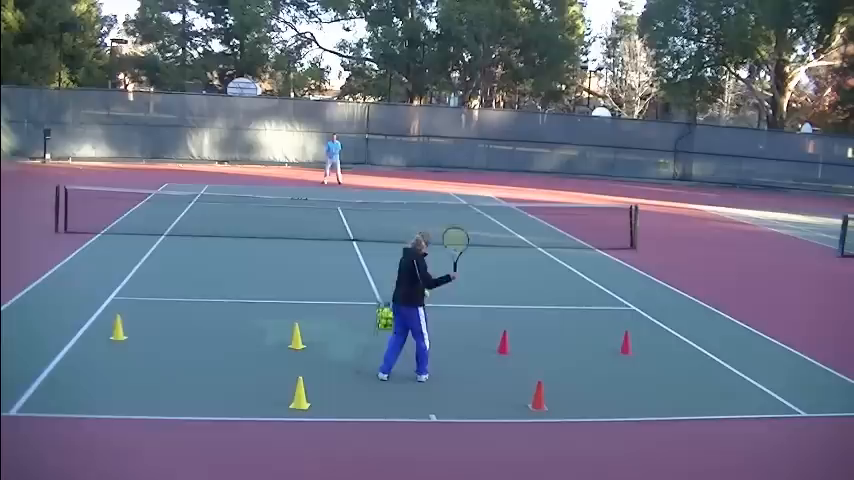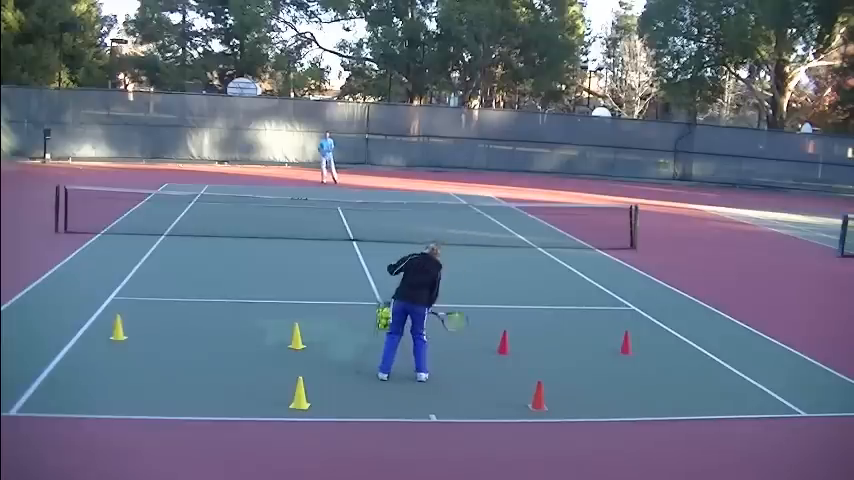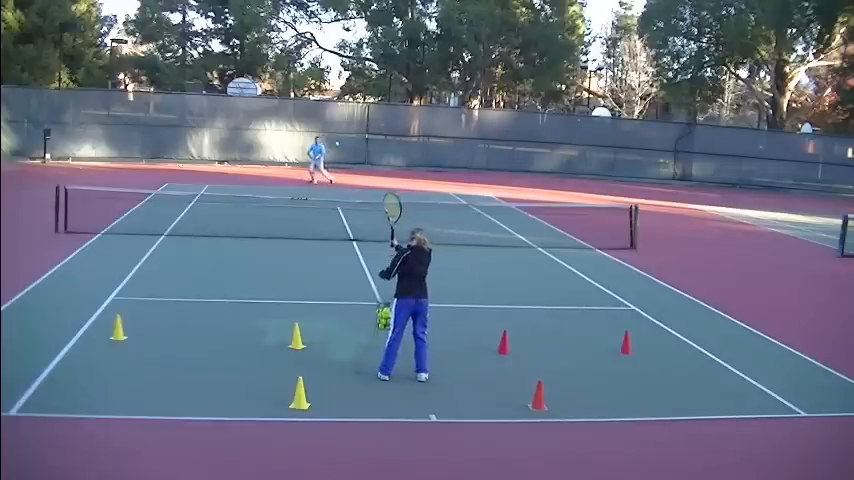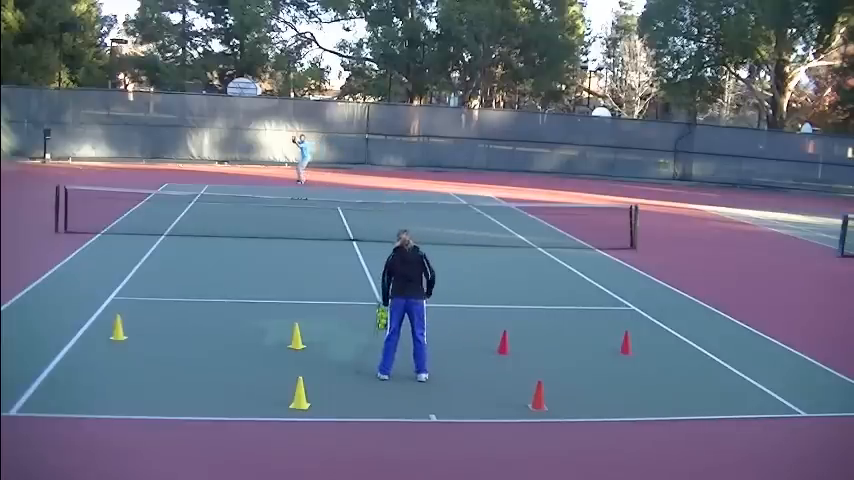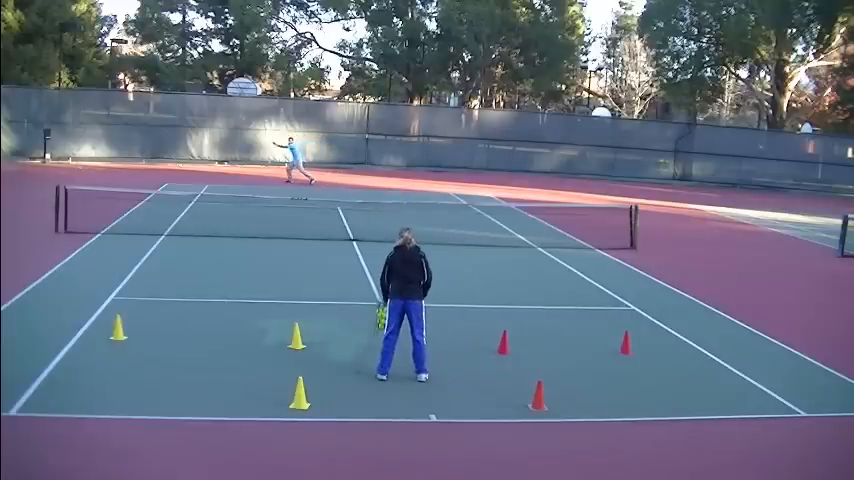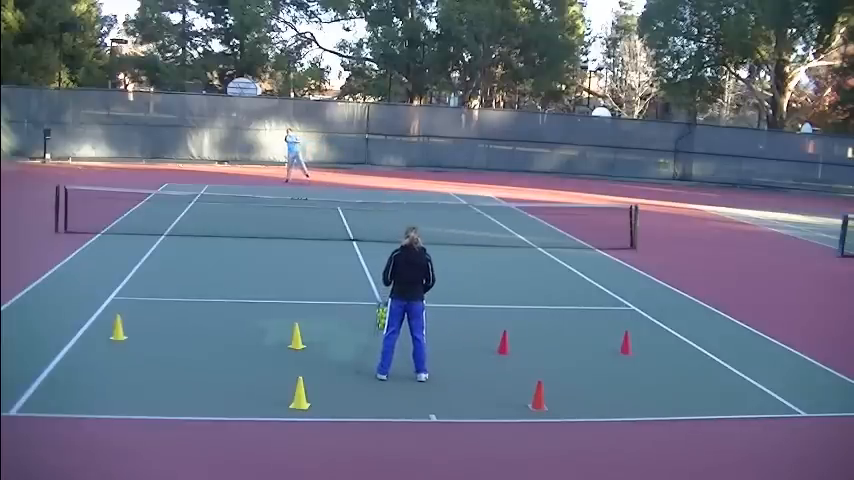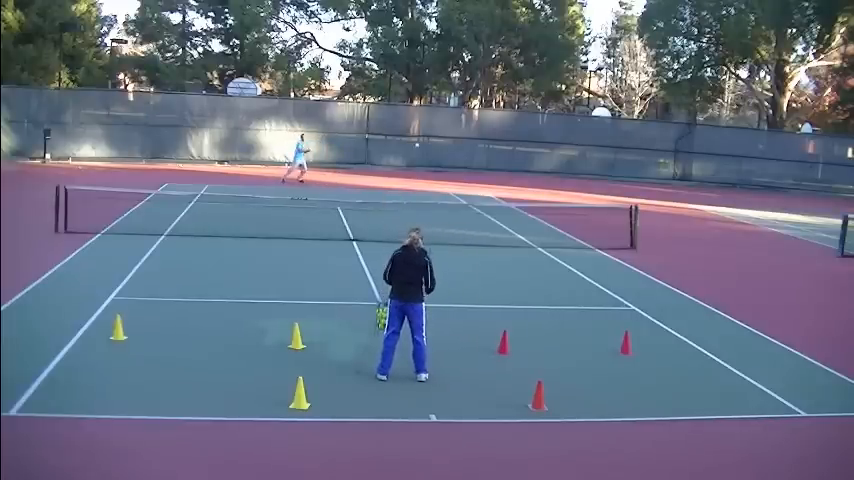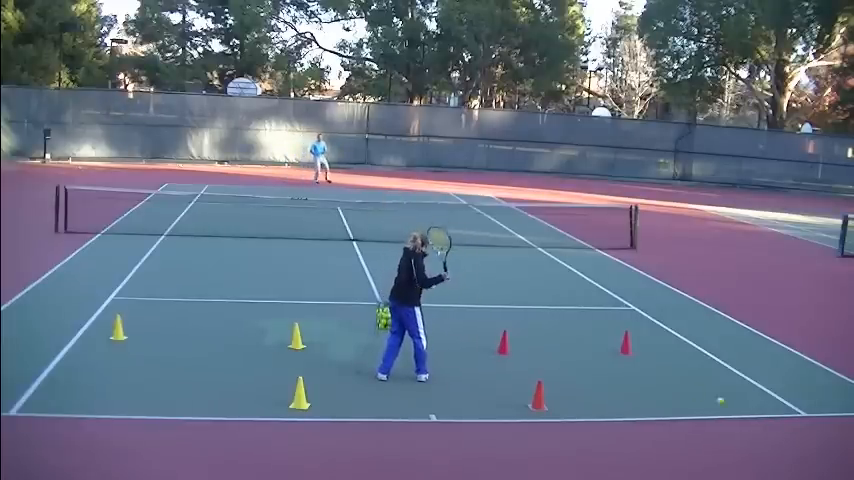
dt=0.5s
person 1, frame 1
left shoulder: (406, 256)
right shoulder: (418, 259)
right elbow: (428, 283)
right wrist: (449, 277)
left hip: (398, 302)
right hip: (413, 305)
left knee: (398, 335)
right knee: (422, 339)
left ankle: (384, 371)
right ankle: (421, 373)
person 1, frame 2
left shoulder: (413, 258)
right shoulder: (436, 270)
left elbow: (393, 270)
right elbow: (433, 295)
left wrist: (391, 266)
right wrist: (427, 306)
left hip: (400, 301)
right hip: (418, 305)
left knee: (394, 335)
right knee: (420, 337)
left ankle: (384, 371)
right ankle: (421, 372)
person 1, frame 3
left shoulder: (404, 253)
right shoulder: (427, 255)
left elbow: (390, 273)
left wrist: (382, 274)
right wrist: (398, 247)
left hip: (403, 299)
right hip: (422, 299)
left knee: (395, 335)
right knee: (421, 336)
left ankle: (385, 372)
right ankle: (422, 372)
person 1, frame 4
left shoulder: (392, 257)
right shoulder: (420, 255)
left elbow: (385, 281)
right elbow: (431, 276)
left wrist: (385, 301)
right wrist: (428, 293)
left hip: (397, 299)
right hip: (417, 299)
left knee: (392, 335)
right knee: (419, 335)
left ankle: (384, 371)
right ankle: (422, 372)
person 1, frame 5
left shoulder: (392, 256)
right shoulder: (420, 255)
left elbow: (384, 279)
right elbow: (427, 279)
left wrist: (386, 296)
right wrist: (422, 294)
left hip: (396, 299)
right hip: (415, 300)
left knee: (390, 336)
right knee: (418, 336)
left ankle: (382, 371)
right ankle: (421, 372)
person 1, frame 6
left shoulder: (396, 254)
right shoulder: (425, 257)
left elbow: (386, 278)
right elbow: (431, 281)
left wrist: (390, 283)
left hip: (397, 299)
right hip: (416, 301)
left knee: (390, 335)
right knee: (418, 336)
left ankle: (383, 371)
right ankle: (421, 372)
person 1, frame 7
left shoulder: (397, 254)
right shoulder: (425, 259)
left elbow: (386, 277)
right elbow: (429, 285)
right wrist: (428, 290)
left hip: (396, 300)
right hip: (415, 302)
left knee: (391, 335)
right knee: (419, 337)
left ankle: (383, 371)
right ankle: (421, 372)
person 1, frame 8
left shoulder: (407, 255)
right shoulder: (416, 259)
right elbow: (423, 282)
right wrist: (441, 277)
left hip: (395, 300)
right hip: (409, 304)
left knee: (395, 336)
right knee: (419, 338)
left ankle: (383, 371)
right ankle: (421, 373)
